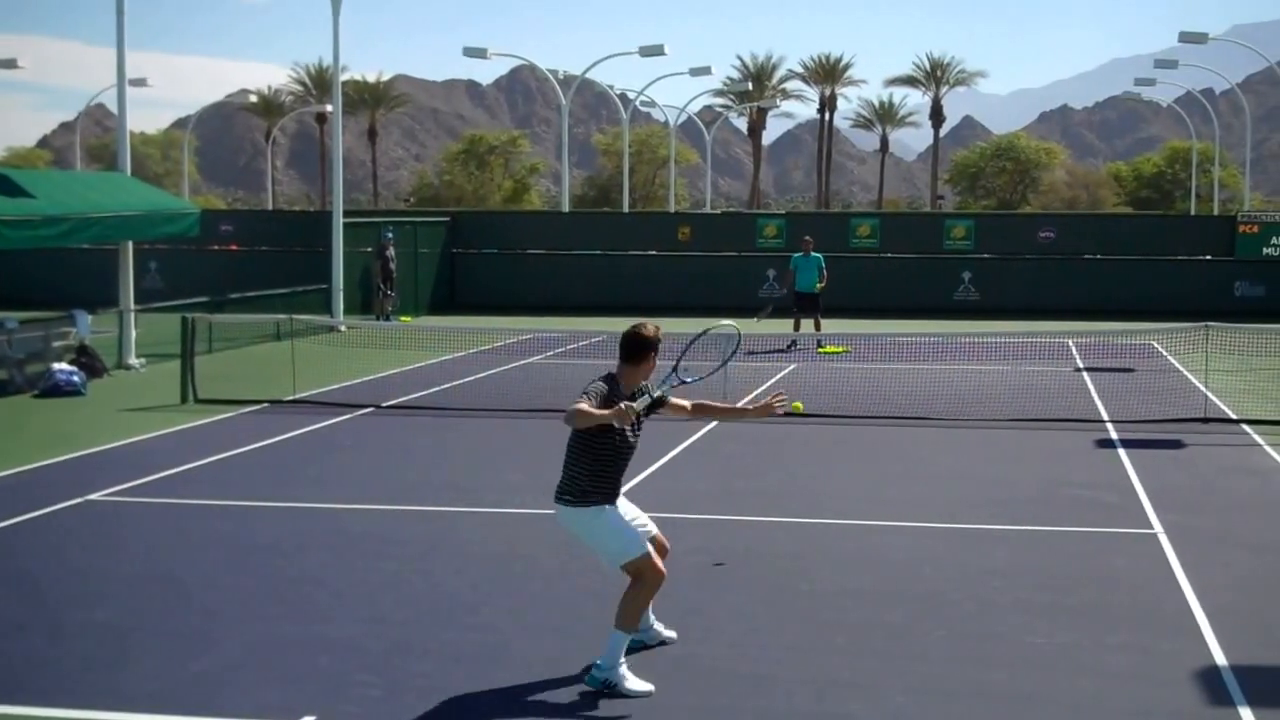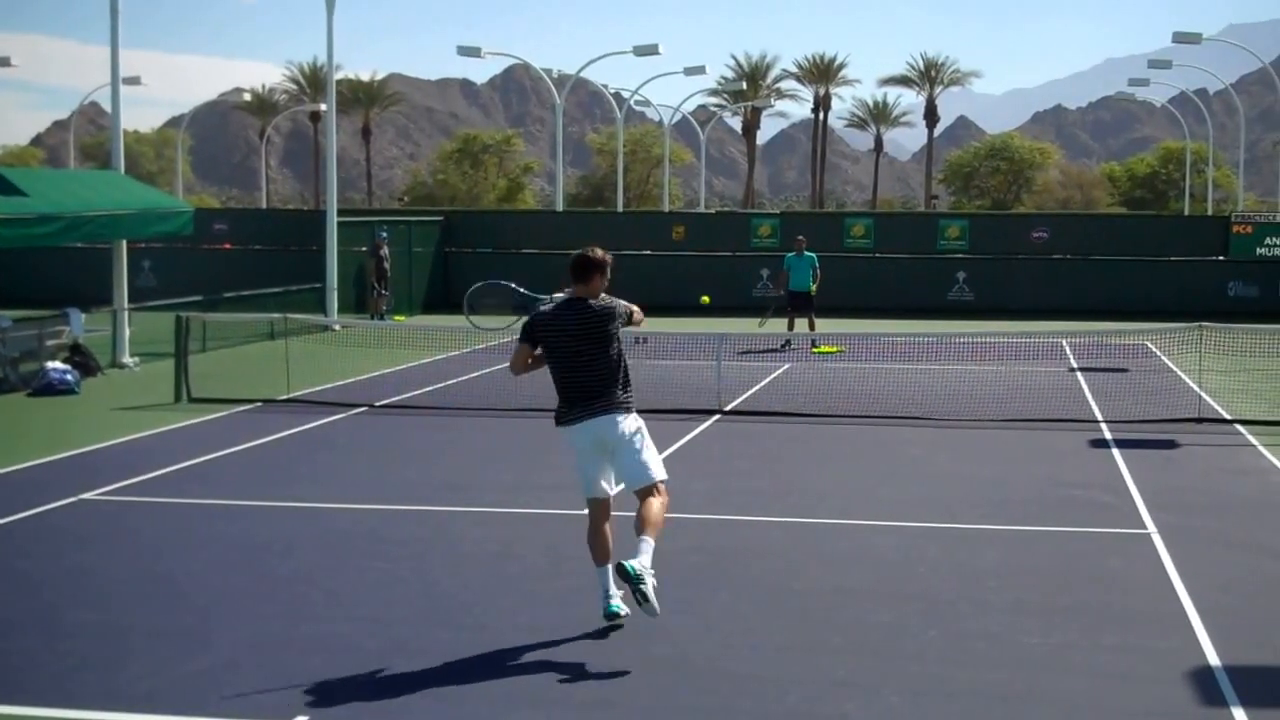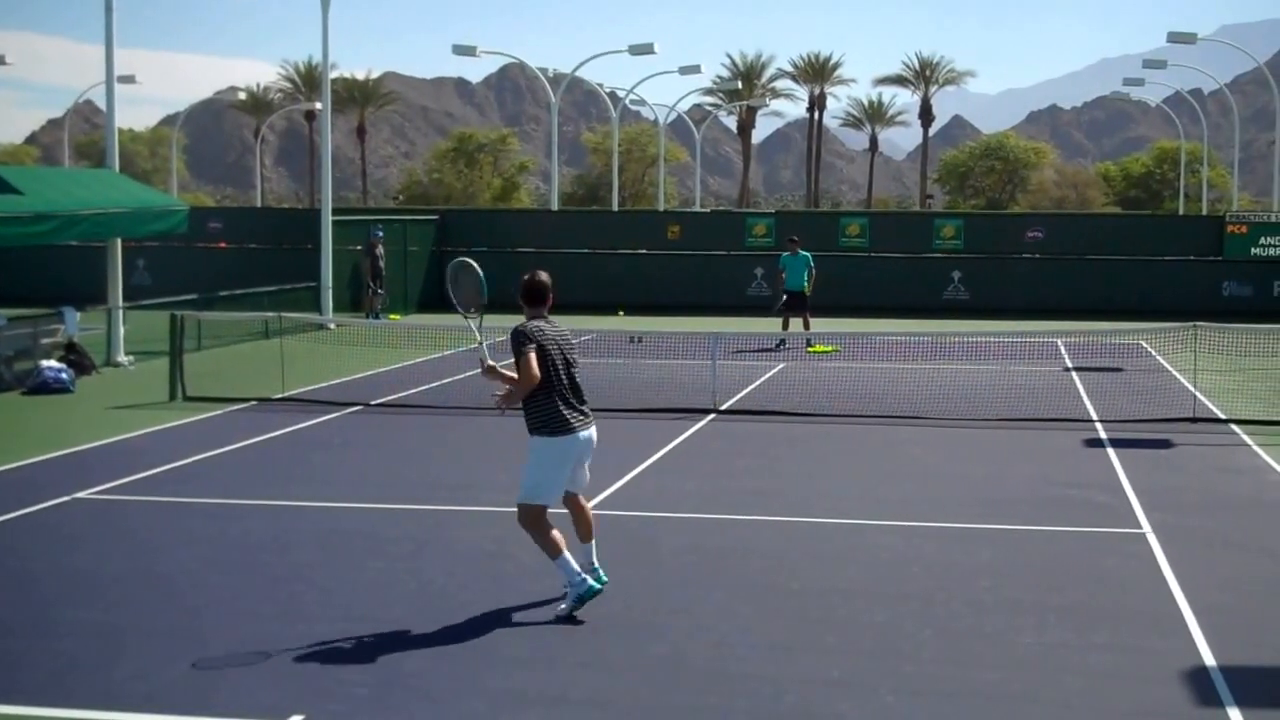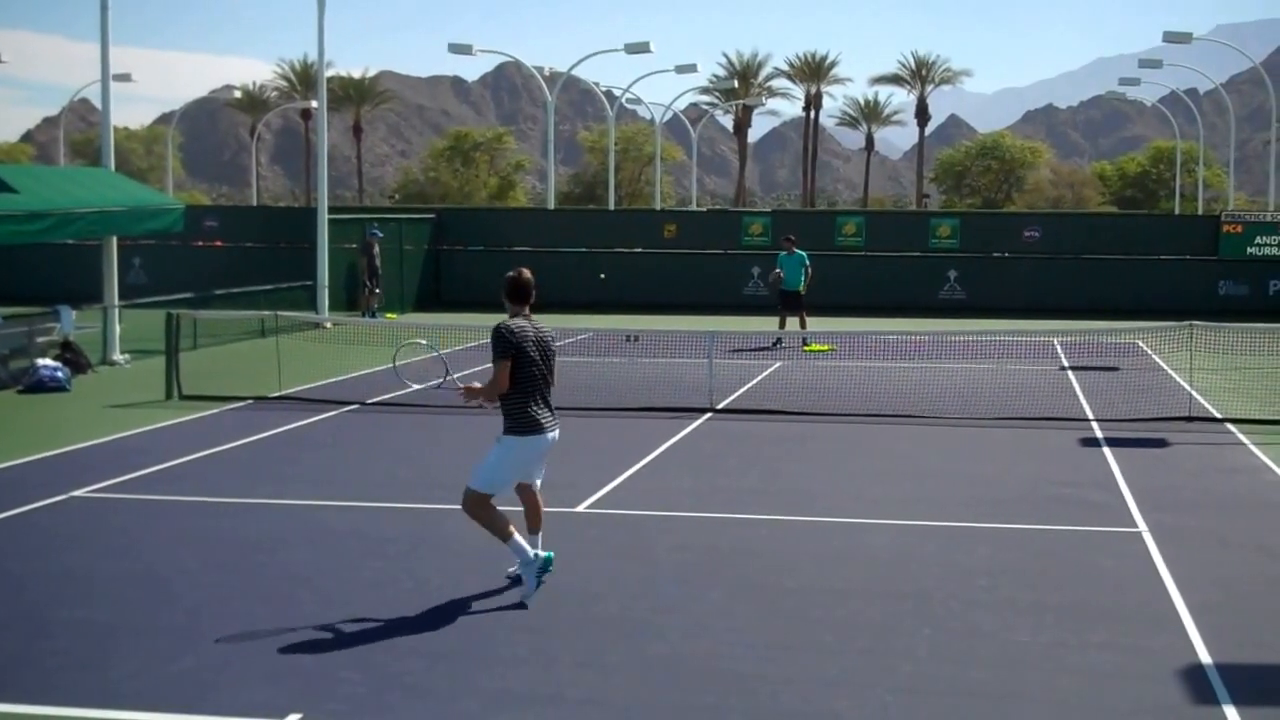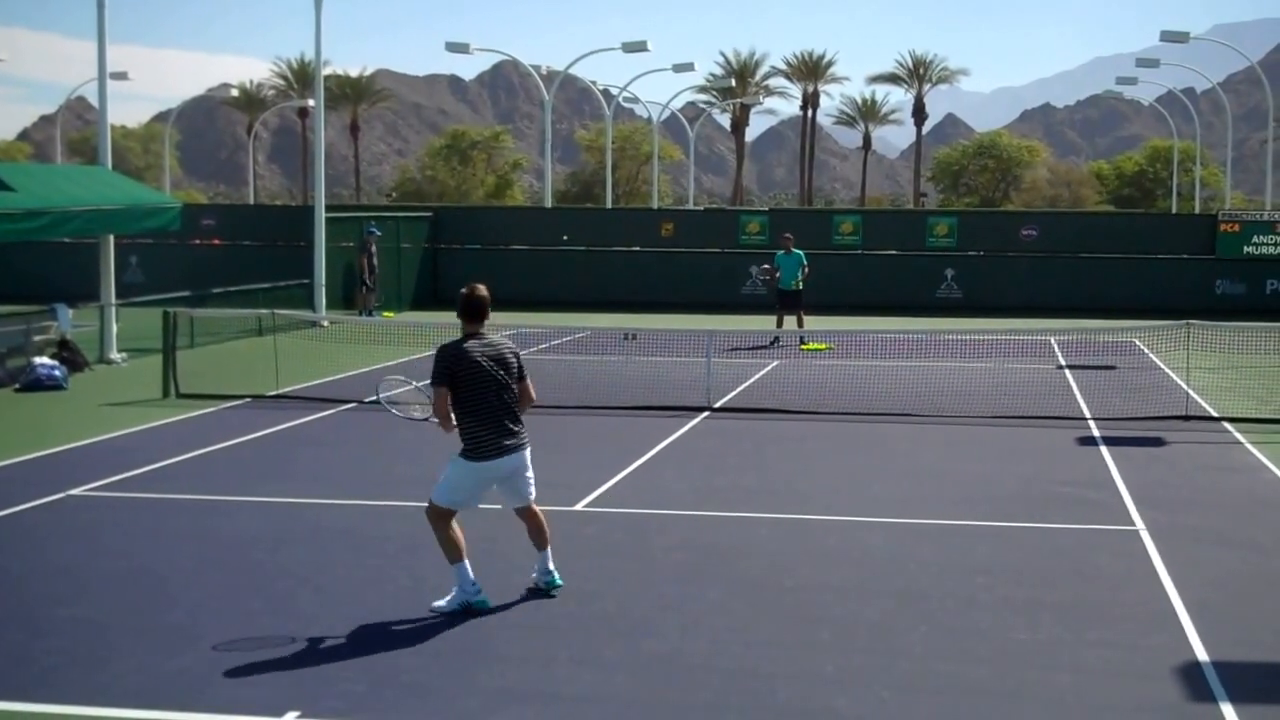
dt=0.4s
person 1, frame 1
left shoulder: (640, 393)
right shoulder: (600, 392)
left elbow: (691, 409)
right elbow: (572, 416)
left wrist: (750, 411)
right wrist: (609, 416)
left hip: (603, 501)
right hip: (584, 506)
left knee: (658, 550)
right knee: (650, 572)
left ankle: (642, 627)
right ankle: (609, 668)
person 1, frame 2
left shoulder: (540, 319)
right shoulder: (607, 310)
left elbow: (516, 367)
right elbow: (636, 315)
left hip: (574, 426)
right hip: (617, 418)
left knee: (599, 510)
right knee: (654, 494)
left ankle: (611, 598)
right ankle: (639, 566)
person 1, frame 3
left shoulder: (523, 331)
right shoulder: (563, 333)
left elbow: (533, 377)
left wrist: (513, 397)
right wrist: (498, 373)
left hip: (552, 436)
right hip: (584, 430)
left knee: (530, 516)
right knee: (573, 496)
left ankle: (579, 583)
right ankle: (591, 569)
person 1, frame 4
left shoulder: (504, 330)
right shoulder: (544, 332)
left elbow: (500, 384)
left wrist: (478, 392)
right wrist: (488, 392)
left hip: (522, 433)
right hip: (547, 427)
left knee: (474, 501)
right knee: (526, 489)
left ankle: (532, 559)
right ankle: (533, 555)
person 1, frame 5
left shoulder: (449, 353)
right shoulder: (508, 348)
left elbow: (441, 410)
right elbow: (528, 399)
left wrist: (448, 423)
left hip: (479, 456)
right hip: (518, 448)
left knee: (439, 514)
right knee: (526, 507)
left ankle: (468, 590)
right ankle: (547, 573)
